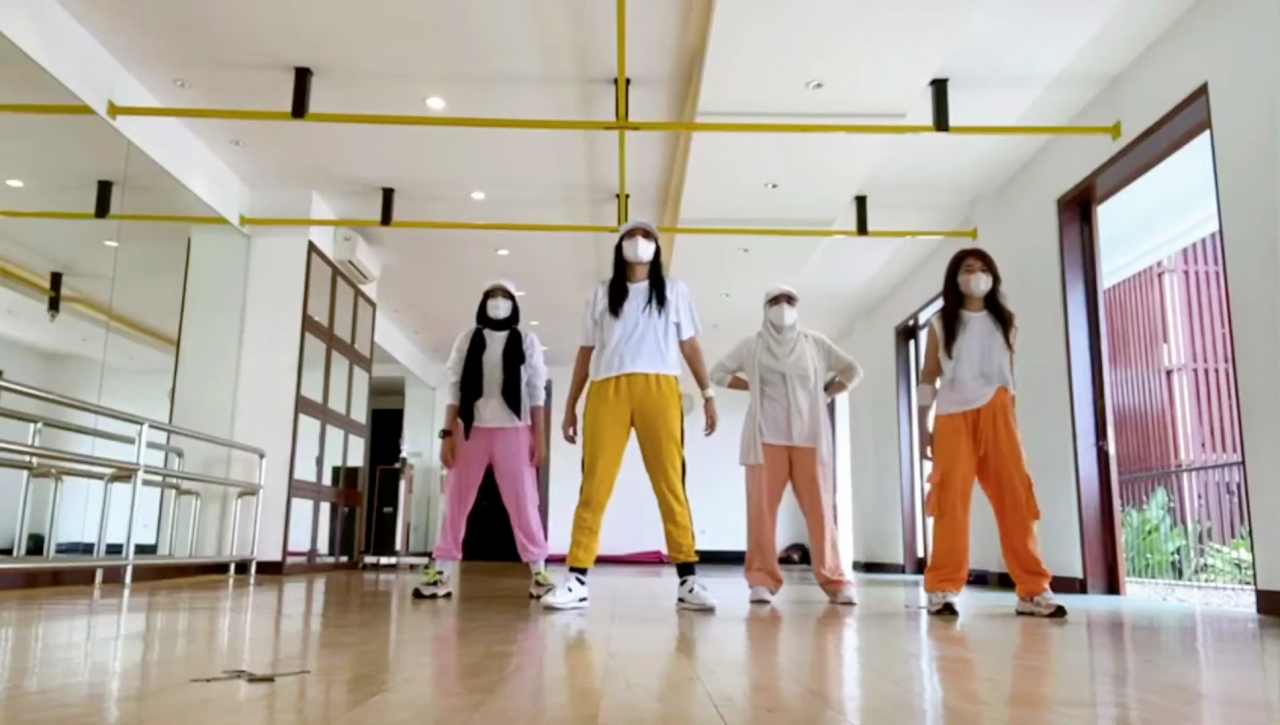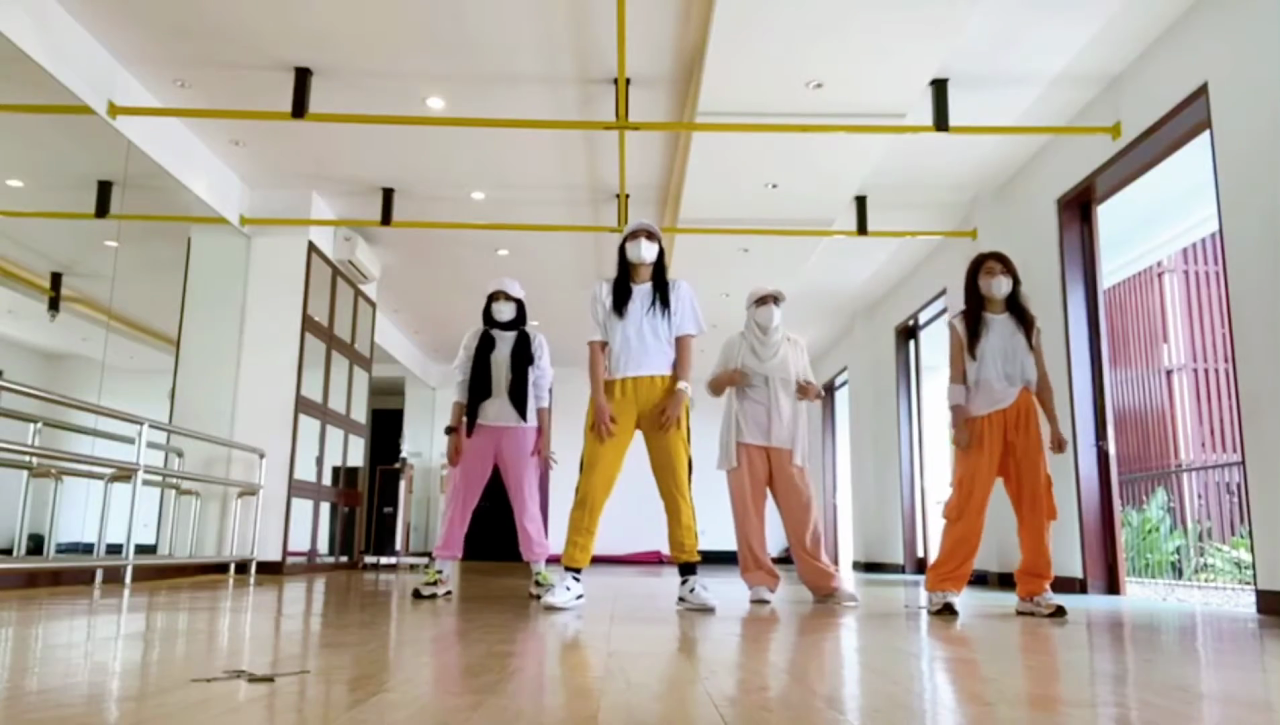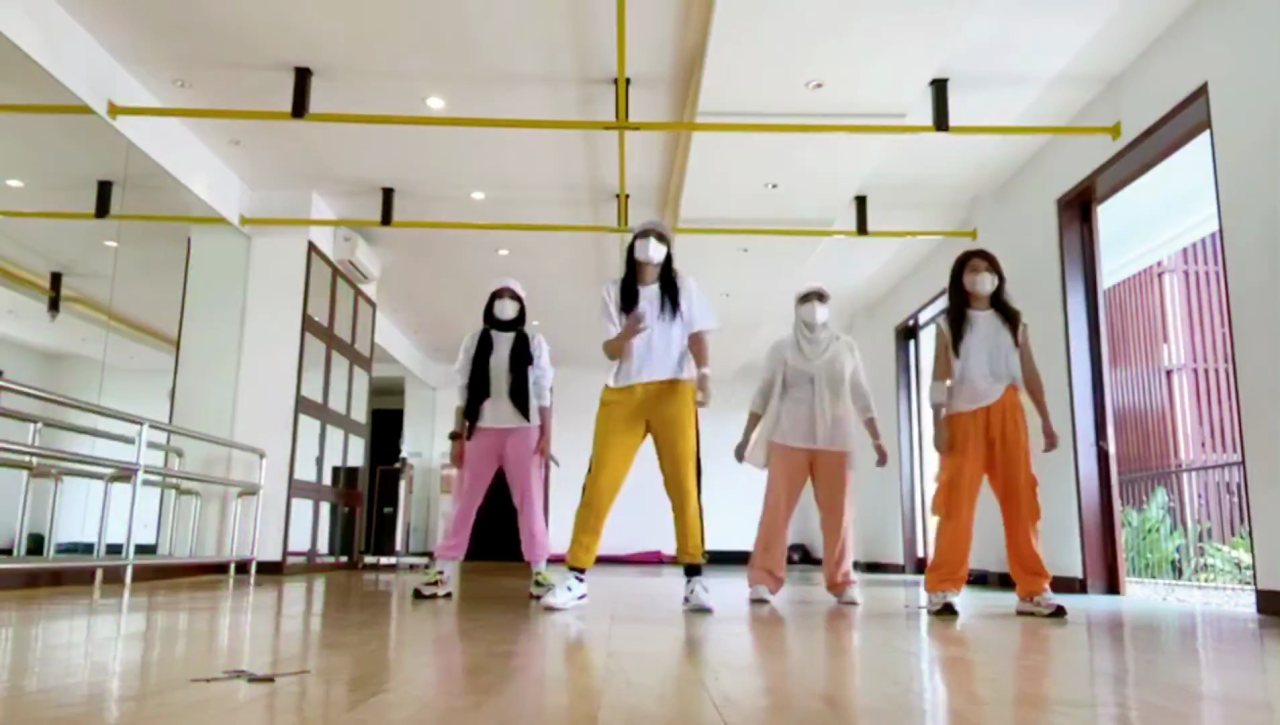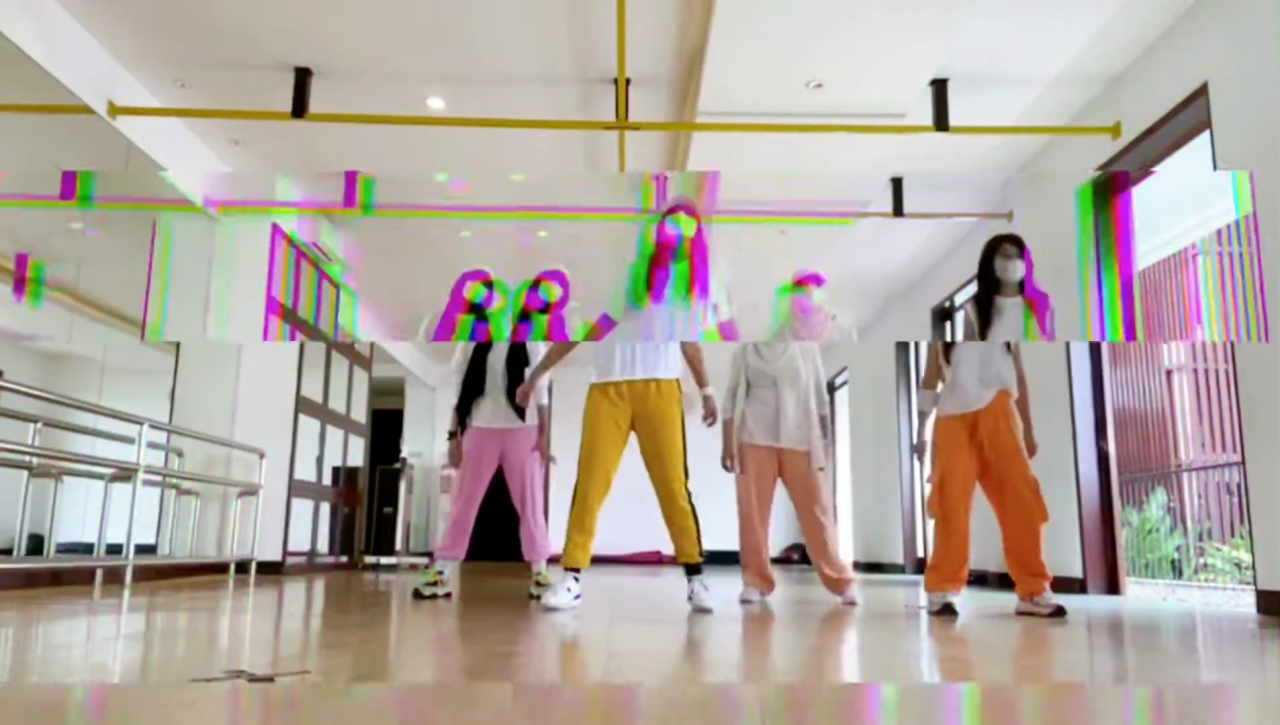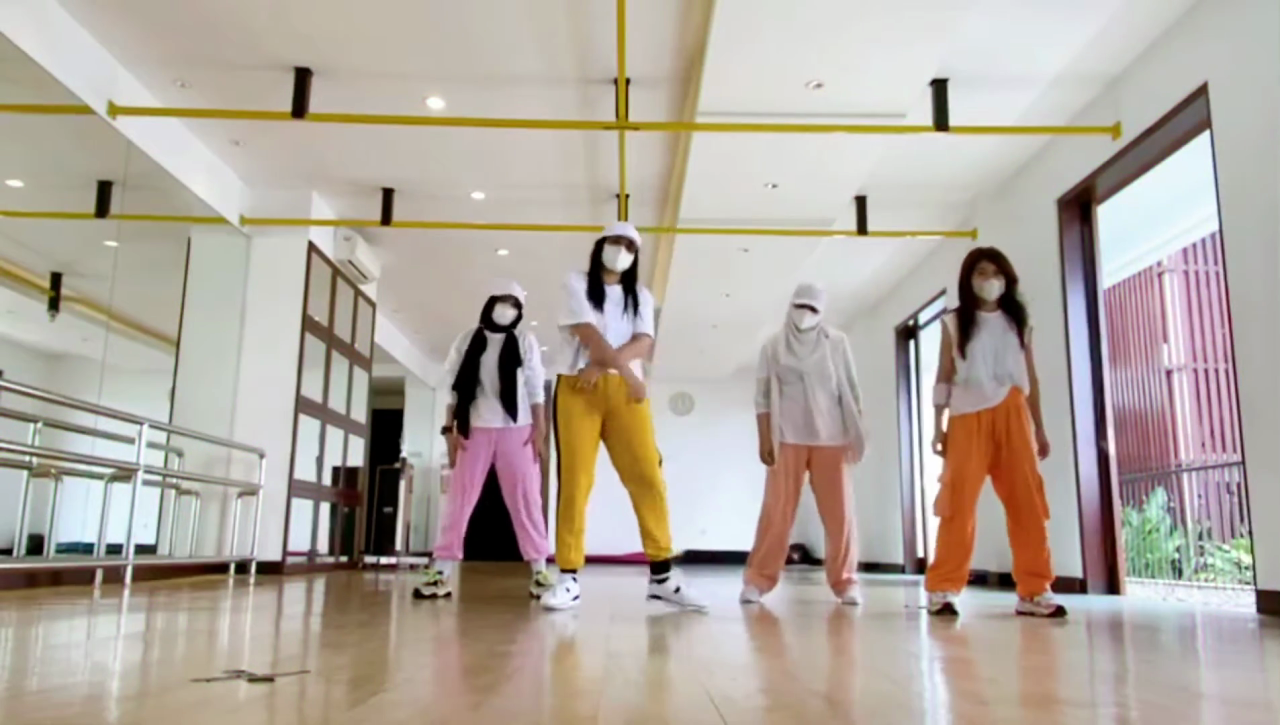
dt=1s
person 1, frame 1
left shoulder: (674, 290)
right shoulder: (601, 294)
left elbow: (689, 345)
right elbow: (586, 351)
left wrist: (708, 394)
right wrist: (570, 405)
left hip: (659, 389)
right hip: (607, 391)
left knee: (670, 482)
right knee: (595, 483)
left ankle: (687, 580)
right ankle: (576, 580)
person 1, frame 2
left shoulder: (677, 290)
right shoulder: (605, 292)
left elbow: (685, 344)
right elbow: (597, 348)
left wrist: (681, 391)
right wrist: (598, 399)
left hip: (663, 390)
right hip: (614, 392)
left knee: (676, 482)
right knee: (593, 482)
left ankle: (689, 579)
right ankle: (572, 578)
person 1, frame 3
left shoulder: (684, 288)
right shoulder: (614, 292)
left elbow: (699, 336)
right elbow: (611, 349)
left wrist: (702, 373)
right wrist: (632, 328)
left hip: (673, 393)
right hip: (622, 395)
left knee: (684, 485)
right knee: (600, 485)
left ankle: (694, 580)
right ankle: (576, 579)
person 1, frame 4
left shoulder: (674, 287)
left elbow: (688, 343)
right elbow: (569, 335)
left wrist: (707, 391)
right wrist: (536, 375)
left hip: (660, 392)
right hip: (607, 392)
left knee: (673, 485)
right knee: (590, 483)
left ankle: (695, 578)
right ankle: (571, 579)
person 1, frame 5
left shoulder: (641, 296)
right shoulder: (577, 283)
left elbow: (643, 342)
right elbow: (584, 330)
left wrist: (610, 368)
right wrist: (622, 368)
left hip: (625, 390)
right hip: (578, 388)
left knee: (647, 477)
right knee: (575, 482)
left ankle: (662, 576)
right ankle: (568, 579)
person 2, frame 1
left shoulder: (1004, 323)
right shoulder: (941, 324)
left elbow: (1009, 376)
right elbow: (928, 378)
left wrist: (1006, 417)
right wrist: (924, 427)
left hip: (998, 414)
right hip: (954, 418)
left knee: (1015, 498)
right knee: (951, 501)
left ankle: (1032, 590)
right ankle: (942, 589)
person 2, frame 2
left shoulder: (1027, 325)
right shoulder: (962, 325)
left elbow: (1040, 378)
right elbow: (957, 379)
left wrist: (1053, 425)
right wrist: (960, 423)
left hip: (1022, 416)
right hip: (979, 419)
left knee: (1034, 502)
right knee: (969, 502)
left ankle: (1034, 590)
right ankle: (943, 587)
person 2, frame 3
left shoulder: (1013, 321)
right shoulder: (948, 323)
left elbow: (1029, 372)
right elbow: (940, 377)
left wrist: (1046, 419)
right wrist: (939, 422)
left hip: (1007, 413)
right hip: (965, 415)
left knee: (1020, 498)
right knee: (957, 500)
left ankle: (1032, 590)
right ankle: (942, 588)
person 2, frame 4
left shoulder: (1017, 314)
left elbow: (1018, 376)
right elbow: (930, 380)
left wrist: (1028, 427)
right wrist: (921, 429)
left hip: (1000, 415)
right hip: (955, 419)
left knee: (1020, 500)
right knee: (951, 504)
left ankle: (1032, 590)
right ankle: (942, 588)
person 2, frame 5
left shoulder: (1019, 322)
right shoulder: (954, 323)
left elbow: (1030, 377)
right elbow: (944, 377)
left wrist: (1039, 428)
right wrist: (938, 425)
left hip: (1012, 415)
right hip: (968, 417)
left knee: (1026, 500)
right knee: (959, 502)
left ankle: (1033, 590)
right ankle: (942, 588)
person 3, frame 1
left shoulder: (815, 343)
right shoulder: (751, 345)
left elbow: (853, 371)
right elbow: (718, 372)
left wrist: (826, 395)
right wrist: (752, 386)
left hip: (808, 437)
right hip: (766, 438)
left knee: (819, 509)
right knee: (762, 509)
left ankle: (835, 581)
right ankle: (762, 580)
person 3, frame 2
left shoulder: (795, 346)
right shoulder: (735, 344)
left elbow: (808, 387)
right elbow: (713, 389)
left wrist: (815, 391)
right wrist: (724, 379)
left hip: (786, 441)
right hip: (745, 439)
left knee: (801, 508)
right knee: (749, 510)
left ankle: (824, 582)
right ankle: (760, 580)
person 3, frame 3
left shoulder: (845, 347)
right shoulder: (782, 349)
left elbow: (860, 396)
right elbow: (765, 395)
left wrist: (876, 440)
right wrist: (747, 436)
left hip: (834, 440)
right hip: (788, 439)
left knee: (836, 512)
right knee: (776, 509)
left ankle: (840, 581)
right ankle: (763, 580)
person 3, frame 4
left shoulder: (807, 347)
right shoulder: (744, 352)
left elbow: (820, 396)
right elbow: (732, 401)
left wrist: (825, 441)
right wrist: (727, 443)
left hip: (801, 441)
right hip: (755, 441)
left knee: (815, 510)
right knee: (753, 511)
left ankle: (839, 580)
right ankle: (756, 581)
person 3, frame 5
left shoulder: (837, 342)
right shoulder: (773, 346)
left elbow: (850, 389)
right elbow: (763, 396)
left wrist: (857, 432)
right wrist: (764, 437)
left hip: (831, 438)
right hip: (786, 439)
left knee: (838, 511)
right knee: (777, 509)
left ankle: (844, 581)
right ankle: (758, 579)
person 4, frame 1
left shoulder: (526, 341)
right shoulder: (468, 339)
left elbow: (536, 390)
right elbow: (455, 388)
left wrist: (539, 434)
right wrist: (447, 433)
left hip: (513, 429)
right hip: (471, 429)
left knee: (523, 500)
right knee: (457, 500)
left ankle: (538, 572)
right ankle: (441, 572)
person 4, frame 2
left shoulder: (534, 342)
right shoulder: (475, 339)
left elbow: (542, 392)
right elbow: (462, 387)
left wrist: (544, 436)
right wrist: (453, 430)
left hip: (519, 429)
right hip: (477, 428)
left knee: (526, 500)
right knee: (460, 497)
left ankle: (539, 572)
right ankle: (441, 572)
person 4, frame 3
left shoulder: (534, 343)
right shoulder: (476, 341)
left elbow: (542, 393)
right elbow: (464, 390)
left wrist: (546, 434)
right wrist: (456, 434)
left hip: (522, 430)
right hip: (482, 429)
left knee: (530, 501)
right knee: (465, 500)
left ankle: (539, 572)
right ankle: (444, 572)
person 4, frame 4
left shoulder: (531, 347)
right shoulder: (475, 343)
left elbow: (541, 393)
right elbow: (462, 390)
left wrist: (546, 436)
right wrist: (455, 433)
left hip: (521, 432)
right hip: (480, 430)
left knee: (531, 505)
right knee: (464, 503)
left ankle: (539, 573)
right ankle: (442, 572)
person 4, frame 5
left shoulder: (526, 341)
right shoulder: (467, 340)
left elbow: (536, 389)
right elbow: (454, 388)
left wrist: (539, 429)
right wrist: (450, 429)
left hip: (516, 429)
right hip: (474, 430)
left knee: (526, 499)
right knee: (459, 498)
left ankle: (539, 572)
right ankle: (441, 572)
